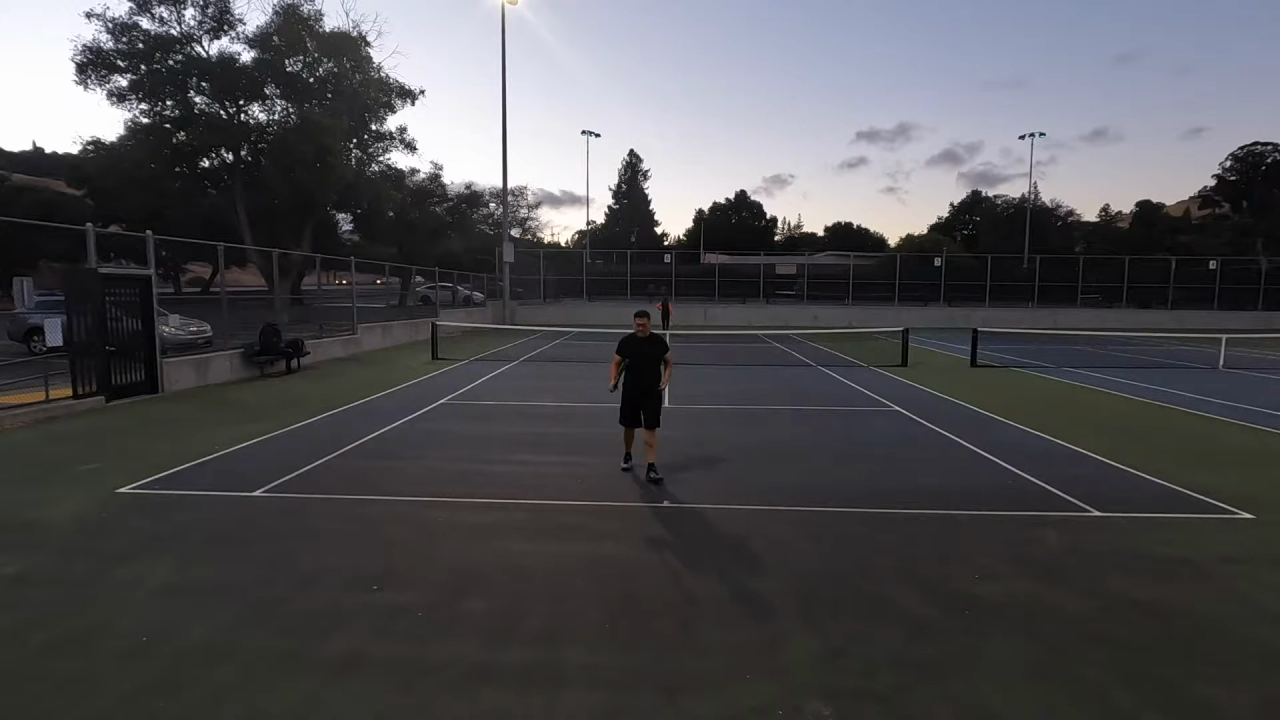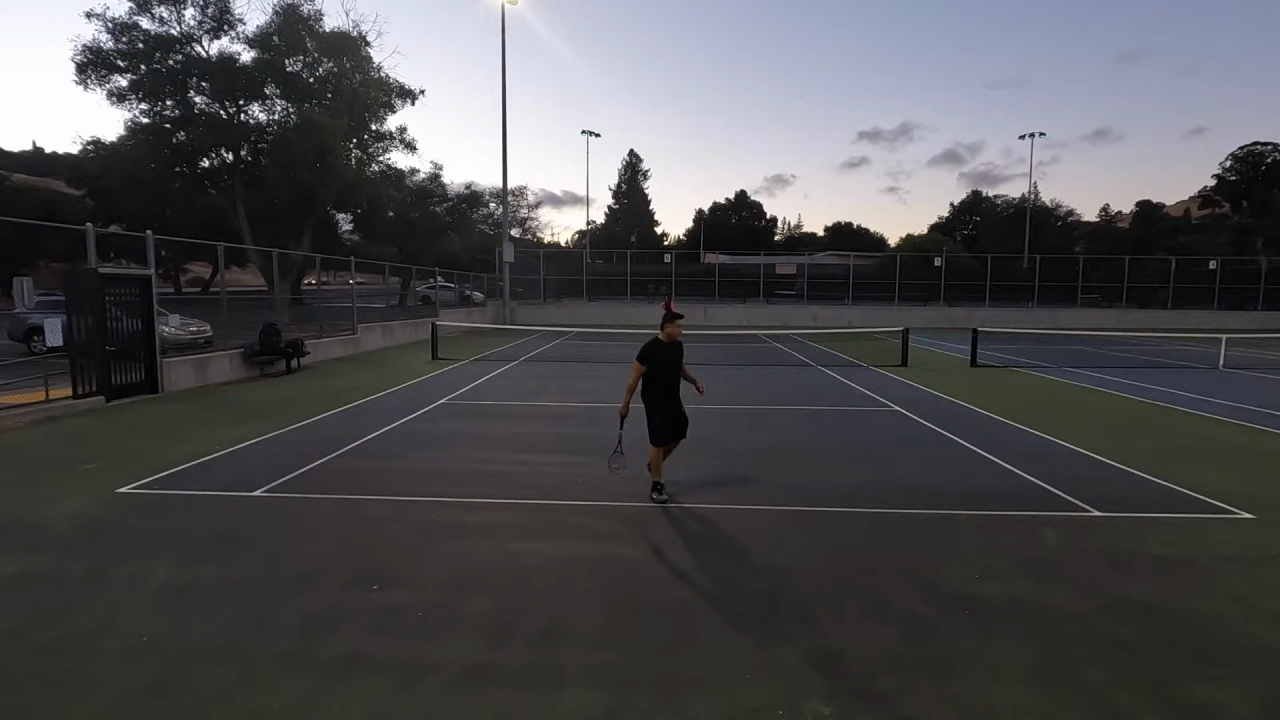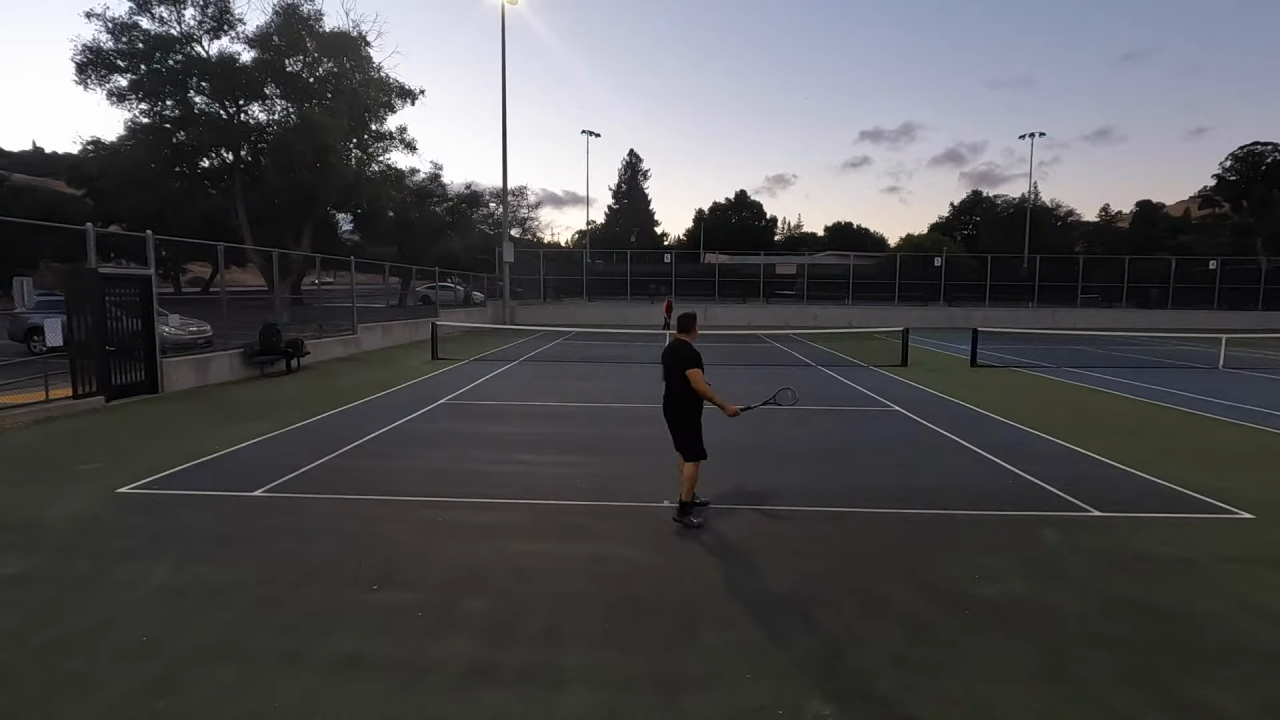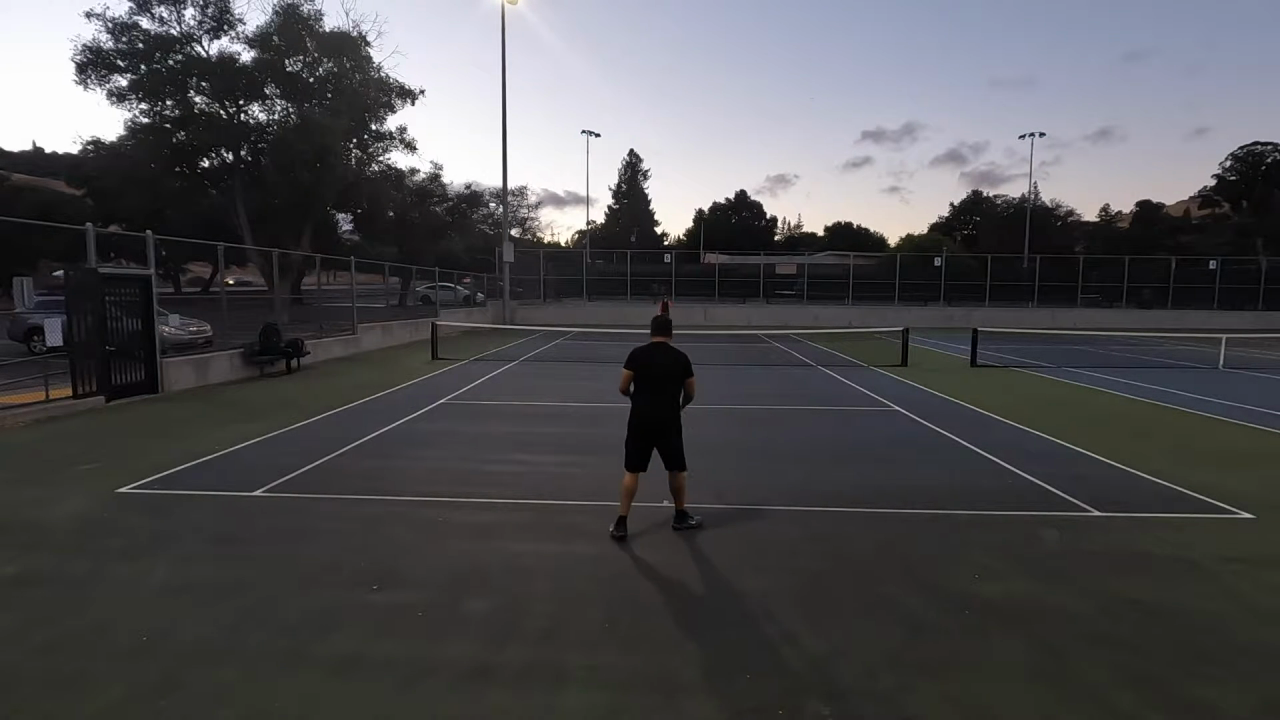
dt=0.7s
person 1, frame 1
left shoulder: (659, 341)
right shoulder: (626, 342)
left elbow: (668, 363)
right elbow: (615, 364)
left wrist: (666, 379)
right wrist: (613, 380)
left hip: (653, 393)
right hip: (631, 393)
left knee: (651, 429)
right knee: (629, 427)
left ankle: (651, 468)
right ankle: (627, 456)
person 1, frame 2
left shoulder: (677, 345)
right shoulder: (649, 349)
right elbow: (635, 379)
left wrist: (695, 382)
right wrist: (625, 404)
left hip: (674, 401)
right hip: (654, 403)
left knee: (676, 438)
right knee: (658, 443)
left ankle: (654, 465)
right ankle: (656, 486)
person 1, frame 3
left shoulder: (669, 349)
right shoulder: (689, 353)
right elbow: (700, 387)
right wrist: (725, 407)
left hip: (672, 409)
right hip: (686, 412)
left knee: (686, 455)
right knee: (693, 459)
left ankle: (688, 496)
right ankle: (683, 510)
person 1, frame 4
left shoulder: (637, 354)
right shoulder: (681, 358)
left elbow: (623, 388)
right elbow: (690, 394)
left hip: (640, 420)
right hip: (668, 421)
left knee: (631, 472)
right knee: (676, 470)
left ankle: (621, 523)
right ankle: (681, 516)
